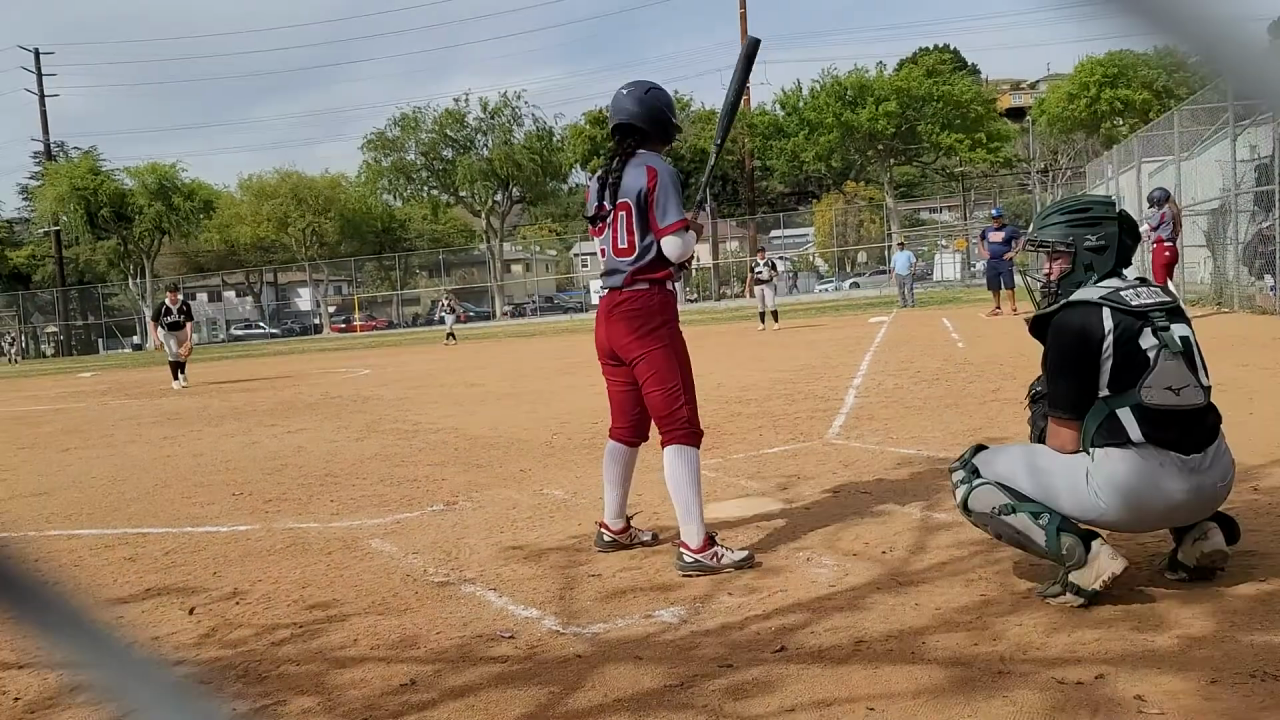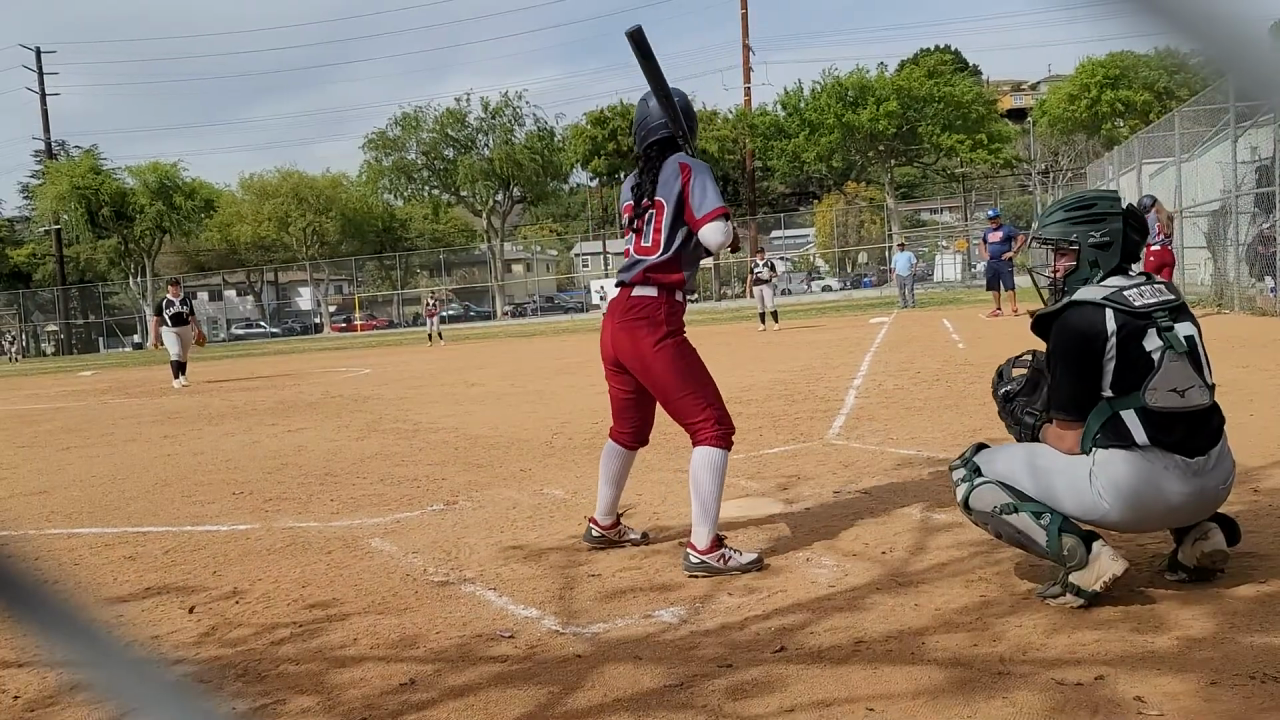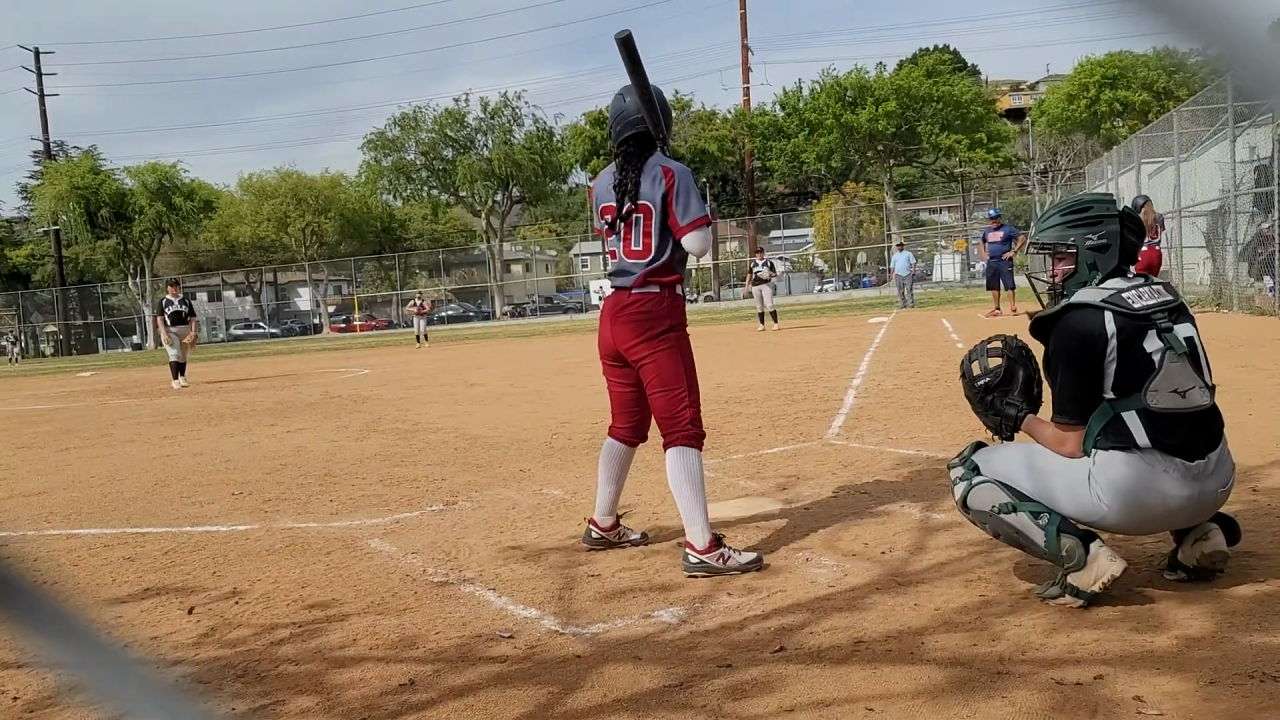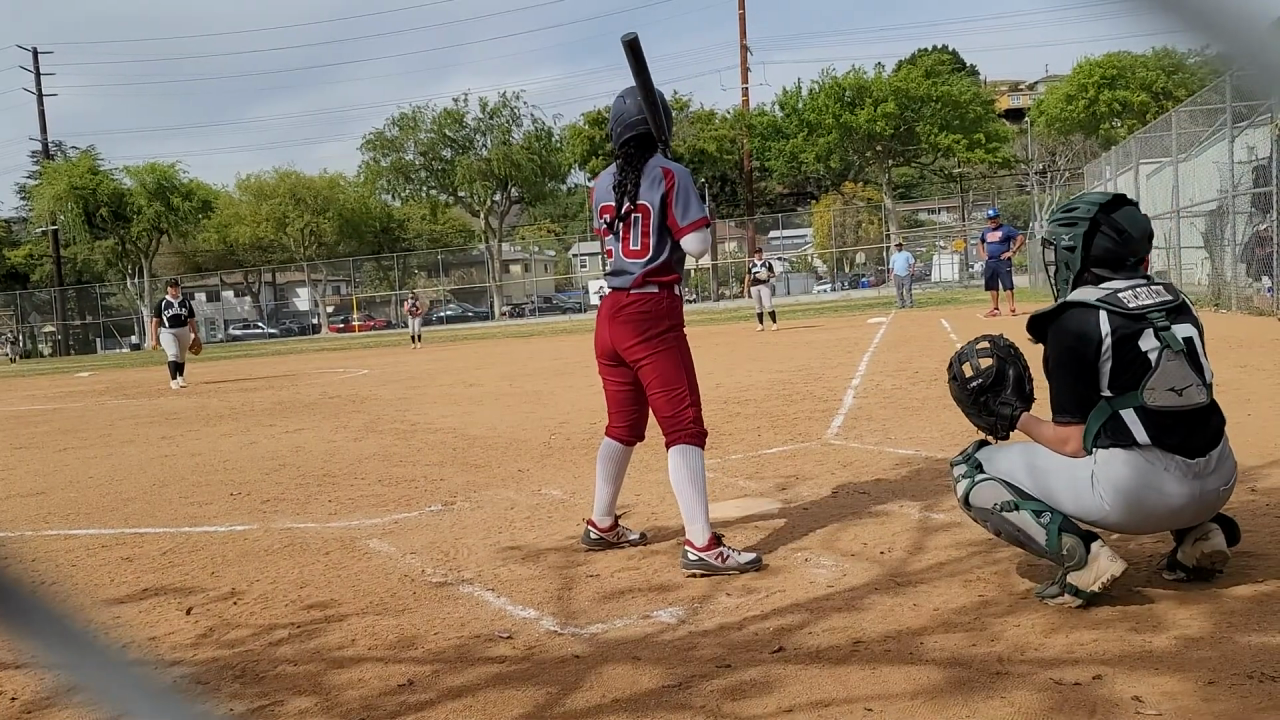
dt=0.7s
person 1, frame 1
left shoulder: (600, 182)
right shoulder: (657, 171)
right elbow: (677, 249)
right wrist: (692, 230)
left hip: (612, 314)
right hip: (648, 311)
left knee: (626, 426)
right knee: (680, 427)
left ankle: (613, 526)
right ankle: (696, 546)
person 1, frame 2
left shoulder: (633, 183)
right shoulder: (690, 170)
right elbow: (715, 238)
right wrist: (728, 226)
left hip: (618, 318)
right hip: (654, 321)
left knee: (629, 430)
right knee: (712, 427)
left ankle: (603, 523)
right ankle: (704, 547)
person 1, frame 3
left shoulder: (602, 183)
right shoulder: (671, 174)
right elbow: (697, 245)
right wrist: (700, 217)
left hip: (615, 315)
right hip: (656, 315)
left knee: (626, 425)
right knee: (681, 430)
left ankle: (603, 525)
right ankle: (701, 547)
person 1, frame 4
left shoulder: (602, 183)
right shoulder: (671, 175)
right elbow: (697, 246)
right wrist: (696, 218)
left hip: (611, 314)
right hip: (653, 315)
left knee: (623, 426)
right knee: (684, 427)
left ankle: (601, 525)
right ankle: (701, 545)
person 2, frame 1
left shoulder: (1073, 318)
right shoulder: (1160, 300)
left elbow: (1065, 440)
left wrist: (1044, 425)
left hip: (1133, 487)
left knee: (971, 473)
left ankle: (1081, 553)
right ankle: (1198, 530)
person 2, frame 2
left shoulder: (1078, 317)
right shoulder: (1166, 297)
left elbow: (1071, 441)
left wrist: (1036, 426)
left hip: (1137, 489)
left knee: (971, 473)
left ankle: (1081, 554)
right ankle: (1197, 530)
person 2, frame 3
left shoulder: (1078, 321)
right shoulder: (1165, 299)
left elbow: (1072, 444)
left wrist: (1020, 419)
left hip: (1137, 491)
left knee: (970, 470)
left ankle: (1080, 556)
right ankle: (1199, 531)
person 2, frame 4
left shoulder: (1075, 319)
right shoulder: (1172, 300)
left elbow: (1073, 442)
left wrist: (1015, 417)
left hip: (1139, 489)
right hip: (1216, 480)
left knee: (972, 469)
left ankle: (1079, 555)
right ankle: (1198, 531)
